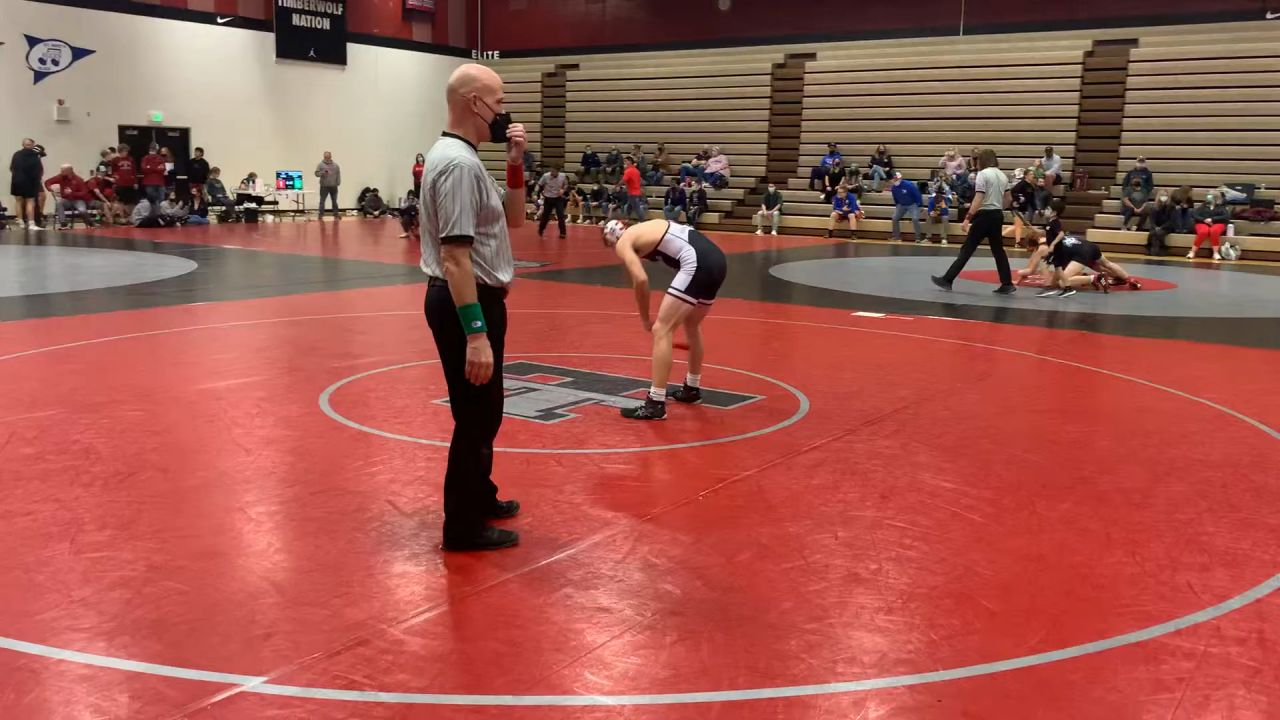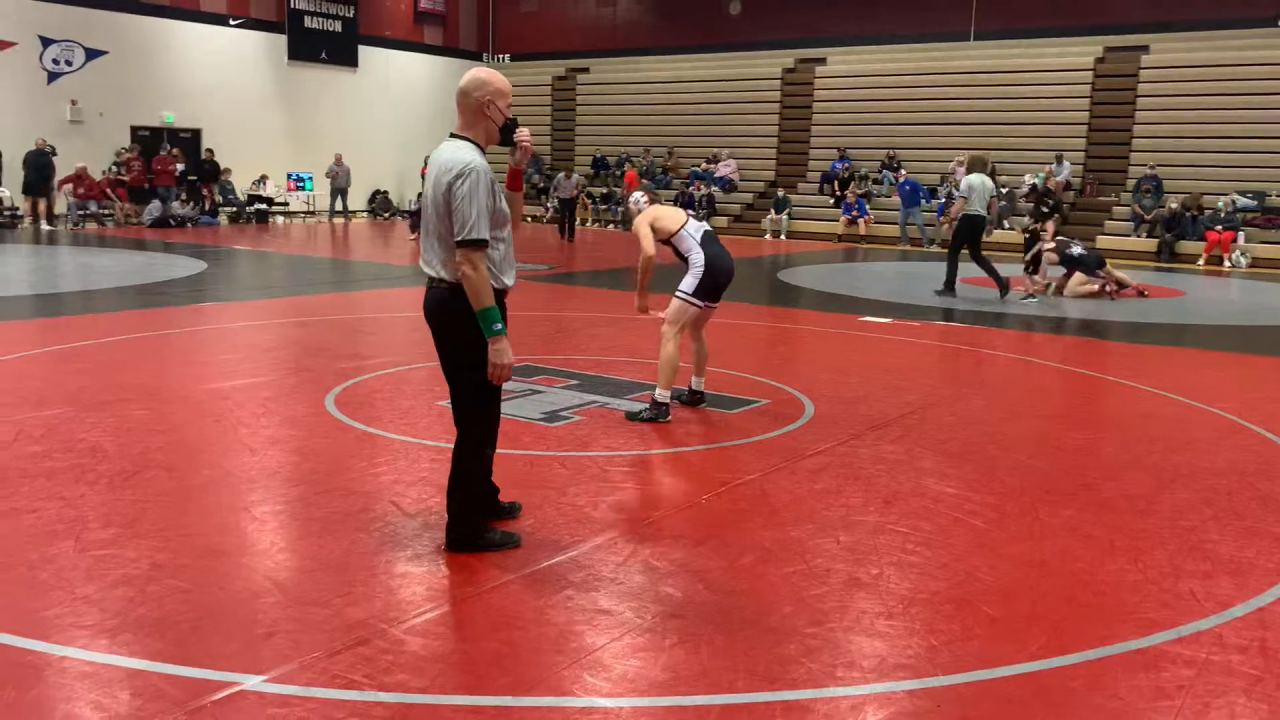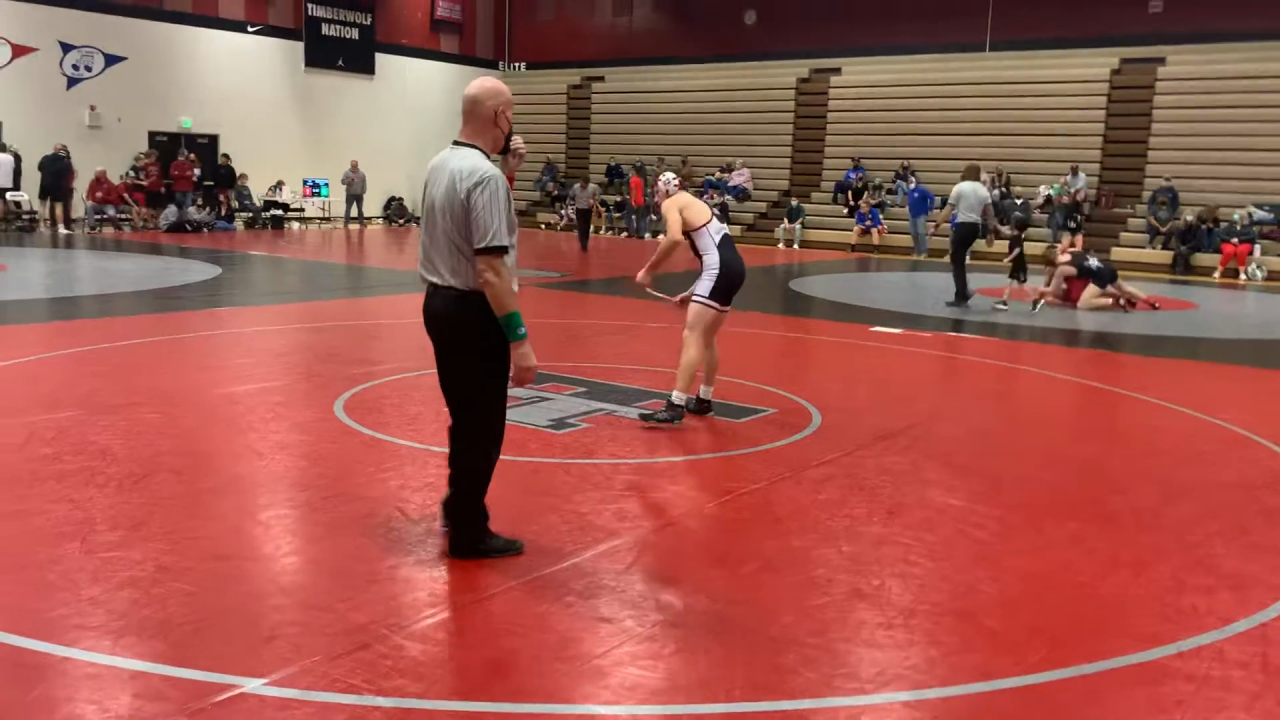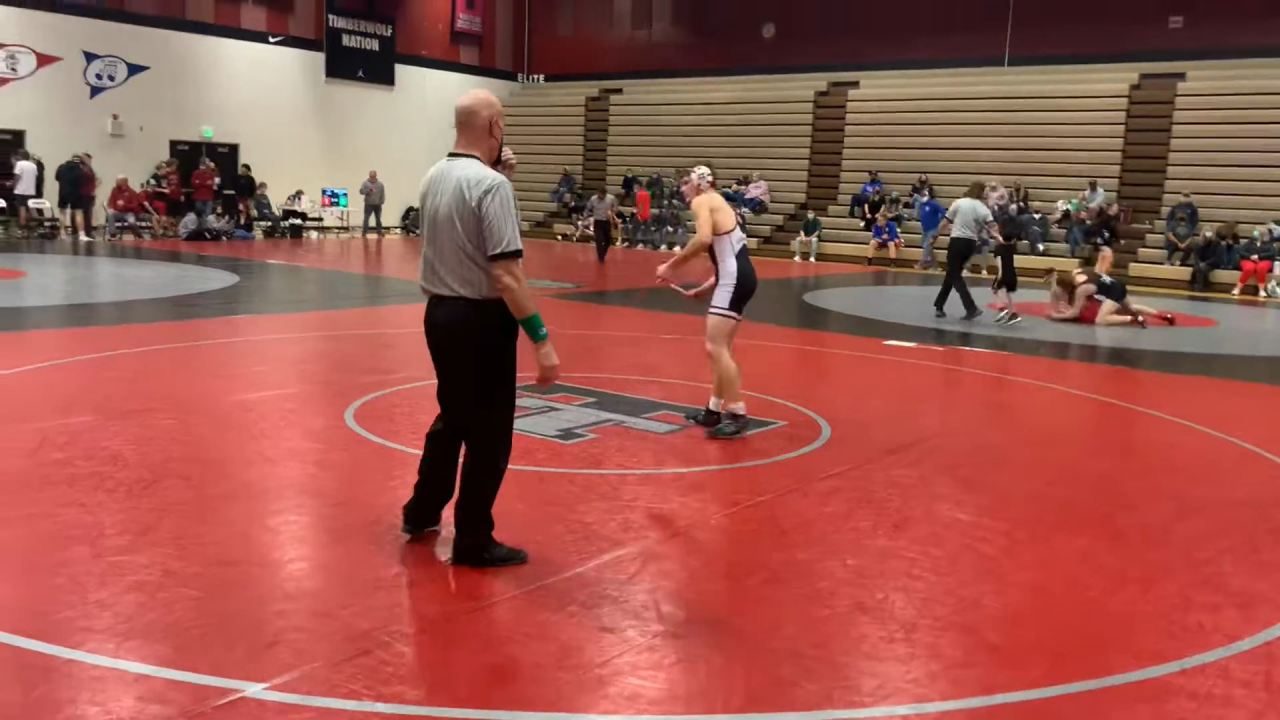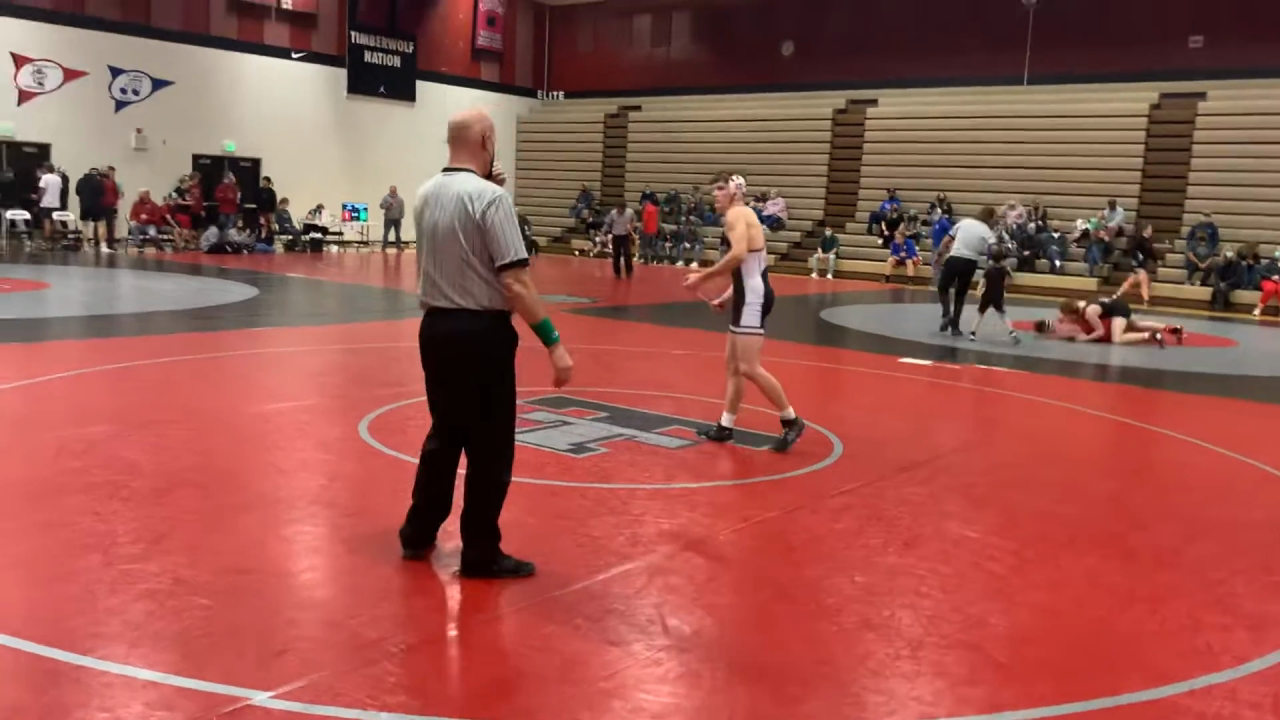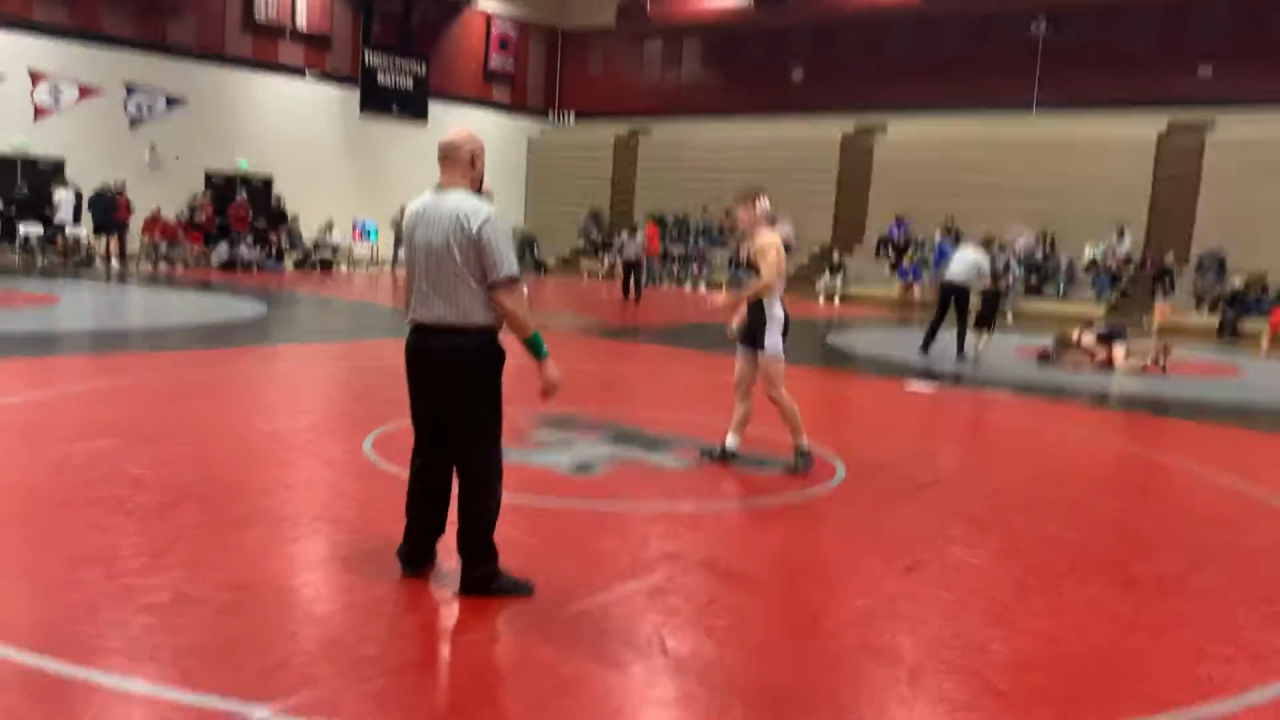
dt=0.2s
person 1, frame 1
left shoulder: (457, 156)
right shoulder: (459, 164)
left elbow: (511, 219)
right elbow: (455, 257)
left wrist: (515, 164)
right wrist: (476, 334)
left hip: (469, 300)
right hip: (466, 303)
left knee: (482, 410)
right knee: (476, 415)
left ankle: (478, 498)
right ankle: (464, 525)
person 1, frame 2
left shoulder: (446, 154)
right shoulder: (472, 168)
left elbow: (507, 220)
right elbow: (471, 261)
left wrist: (516, 169)
right wrist: (496, 334)
left hip: (445, 297)
right hip: (467, 306)
left knee: (476, 411)
right knee: (477, 416)
left ankle: (482, 501)
right ankle: (467, 526)
person 1, frame 3
left shoulder: (440, 164)
right shoulder: (484, 175)
right elbow: (490, 269)
left wrist: (509, 173)
right wrist: (519, 338)
left hip: (440, 302)
right hip: (472, 312)
left knee: (465, 414)
right knee: (482, 424)
left ankle: (460, 502)
right ankle: (468, 532)
person 1, frame 4
left shoulder: (433, 178)
right shoulder: (490, 184)
right elbow: (507, 274)
right wrist: (541, 339)
left hip: (439, 312)
right hip: (480, 321)
left knee: (451, 418)
right knee: (488, 434)
left ankle: (423, 511)
right ankle: (473, 540)
person 1, frame 5
left shoulder: (425, 194)
right shoulder: (489, 197)
right elbow: (515, 282)
right wrist: (554, 343)
left hip: (435, 327)
right hip: (481, 332)
left knee: (443, 435)
right knee: (489, 447)
left ankle: (418, 532)
right ankle: (480, 552)
person 1, frame 6
left shoulder: (413, 212)
right shoulder: (482, 214)
right elbow: (507, 298)
right wrist: (542, 356)
left hip: (422, 343)
right hip: (469, 349)
left knee: (429, 454)
right knee: (479, 464)
left ankle: (416, 552)
right ankle: (479, 571)
person 2, frame 1
left shoulder: (623, 242)
right shoulder: (648, 229)
left elbow: (641, 280)
left wrist: (646, 319)
left hip: (698, 263)
right hip: (715, 259)
left knee: (662, 330)
right knee: (690, 325)
left ankle: (655, 404)
right ankle: (691, 389)
person 2, frame 2
left shoulder: (641, 220)
right shoulder: (671, 213)
left elbow: (649, 254)
left wrist: (641, 295)
right wrist: (682, 304)
left hip: (706, 266)
right hip: (722, 262)
left knee: (670, 332)
right knee: (694, 330)
left ankle: (660, 405)
right ankle: (696, 392)
person 2, frame 3
left shoulder: (671, 203)
right shoulder: (693, 204)
left elbow: (674, 238)
left wrist: (649, 270)
right wrist: (692, 293)
left hip: (719, 270)
right hip: (732, 267)
left knee: (692, 337)
right knee: (705, 338)
left ankle: (676, 406)
right ankle: (703, 399)
person 2, frame 4
left shoulder: (702, 201)
right shoulder: (717, 204)
left elbow: (704, 239)
left wrist: (672, 265)
right wrist: (704, 287)
left hip: (733, 280)
right hip: (738, 276)
left knee: (715, 348)
right knee: (719, 348)
left ankle: (738, 415)
right ankle: (715, 410)
person 2, frame 5
left shoulder: (737, 214)
right shoulder: (739, 217)
left elbow: (737, 256)
left wrist: (702, 277)
right wrist: (726, 296)
left hip: (753, 297)
right hip: (746, 296)
left knee: (748, 367)
right knee: (732, 365)
left ankle: (791, 421)
right ankle: (725, 426)
person 2, frame 6
left shoulder: (766, 239)
right shoulder: (750, 243)
left elbow: (769, 283)
left wrist: (731, 299)
right wrist: (738, 317)
left hip: (771, 320)
right hip: (753, 320)
left knee: (774, 391)
right knee: (741, 386)
left ankle: (802, 451)
right ankle: (729, 447)
